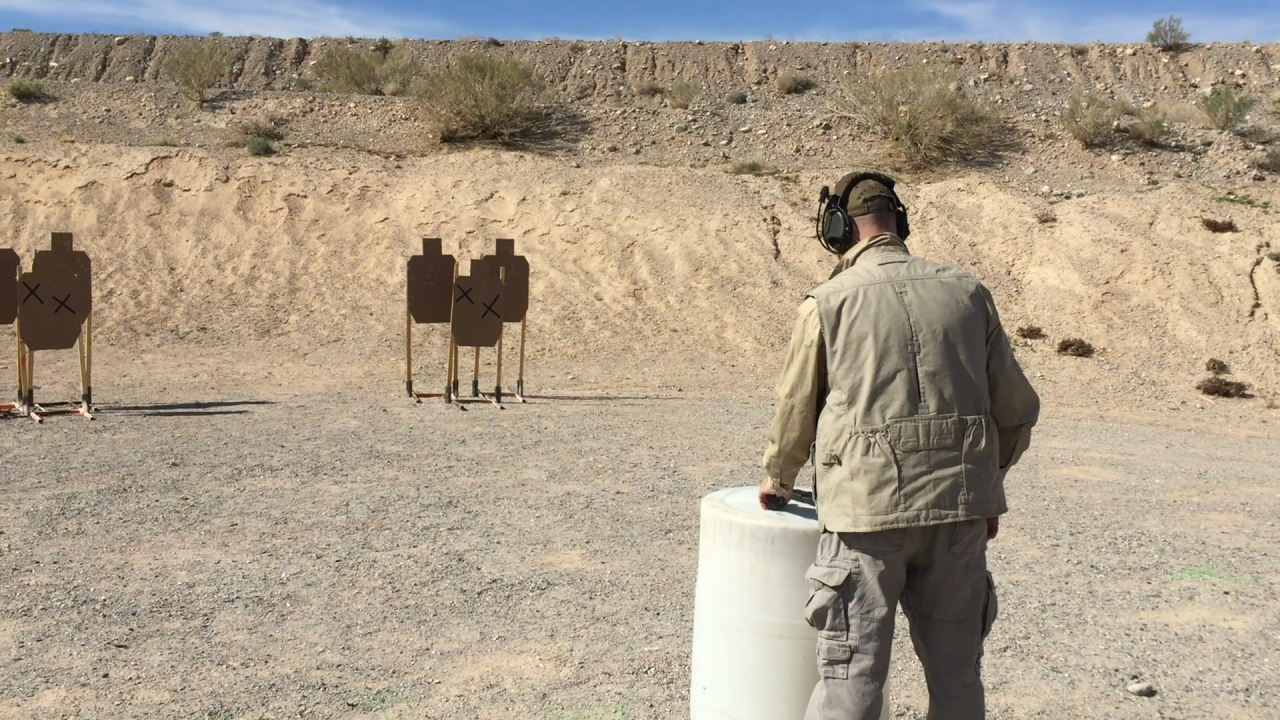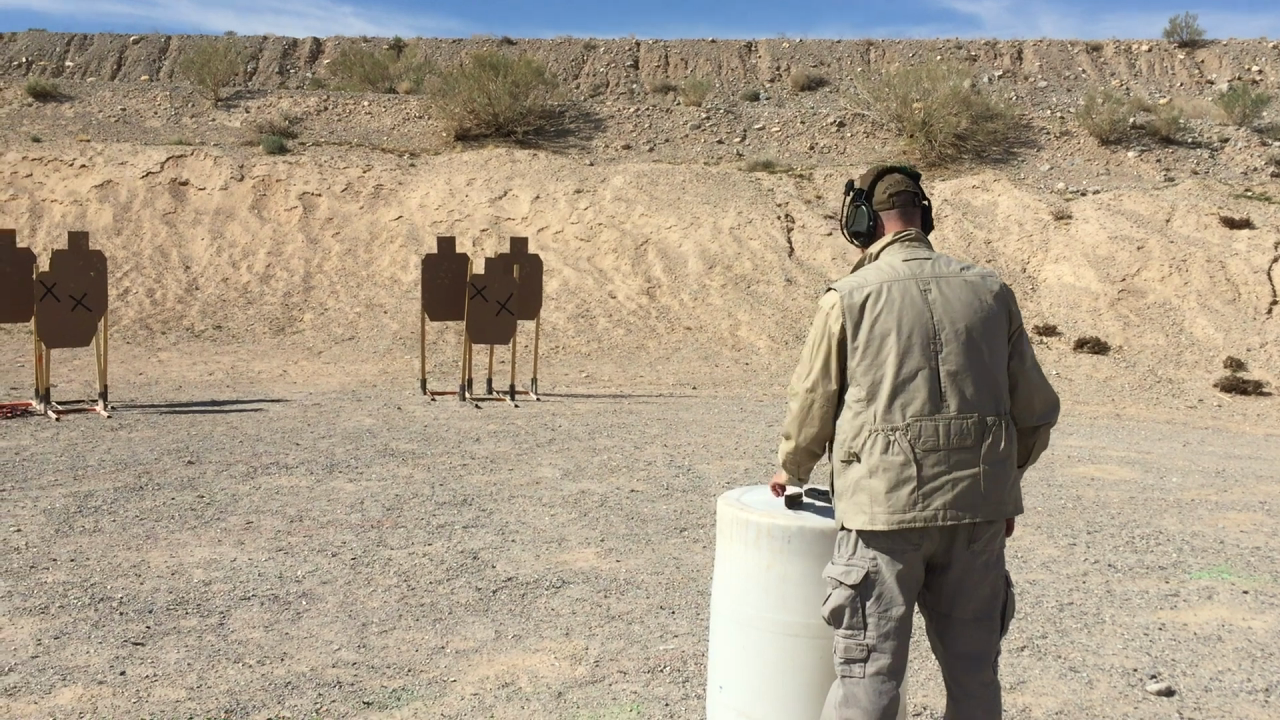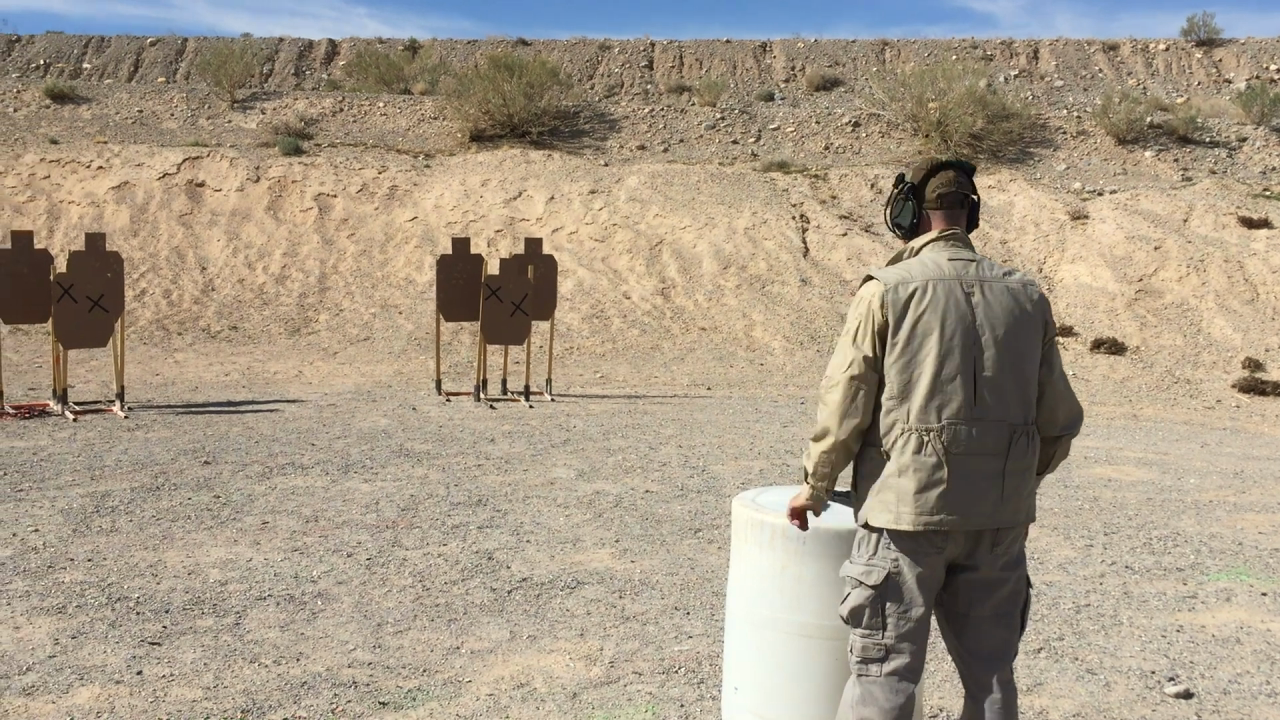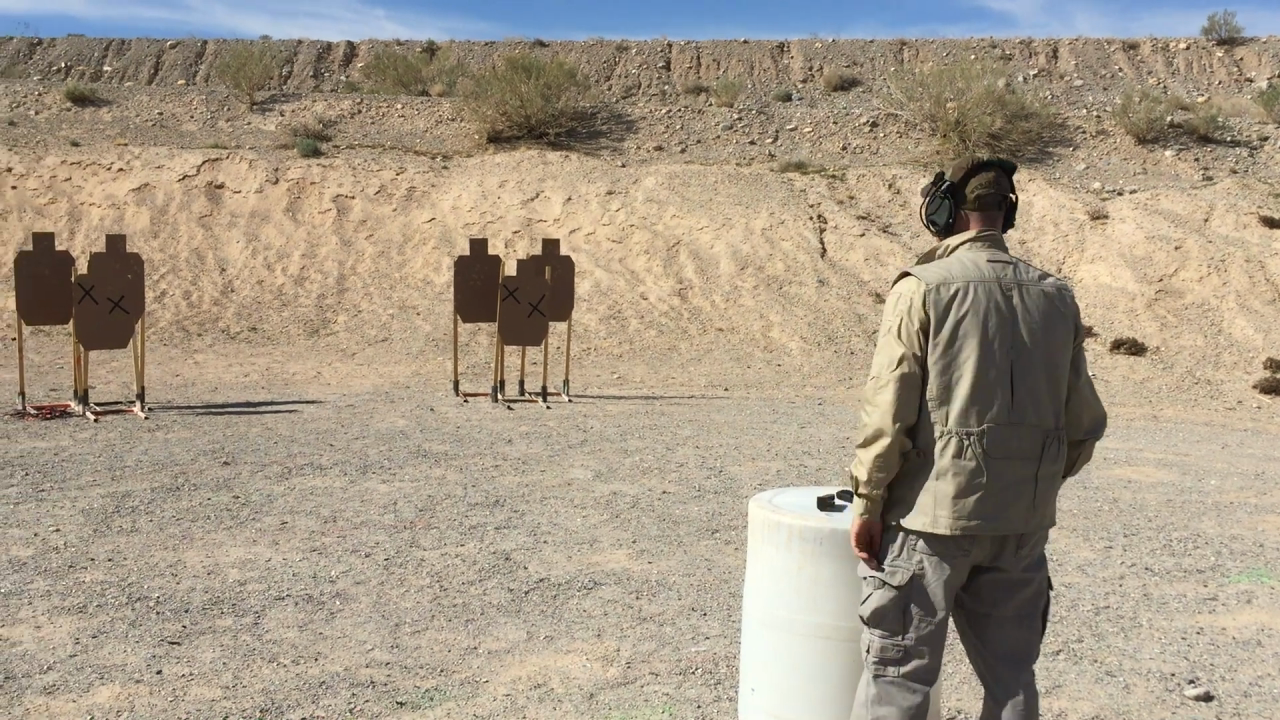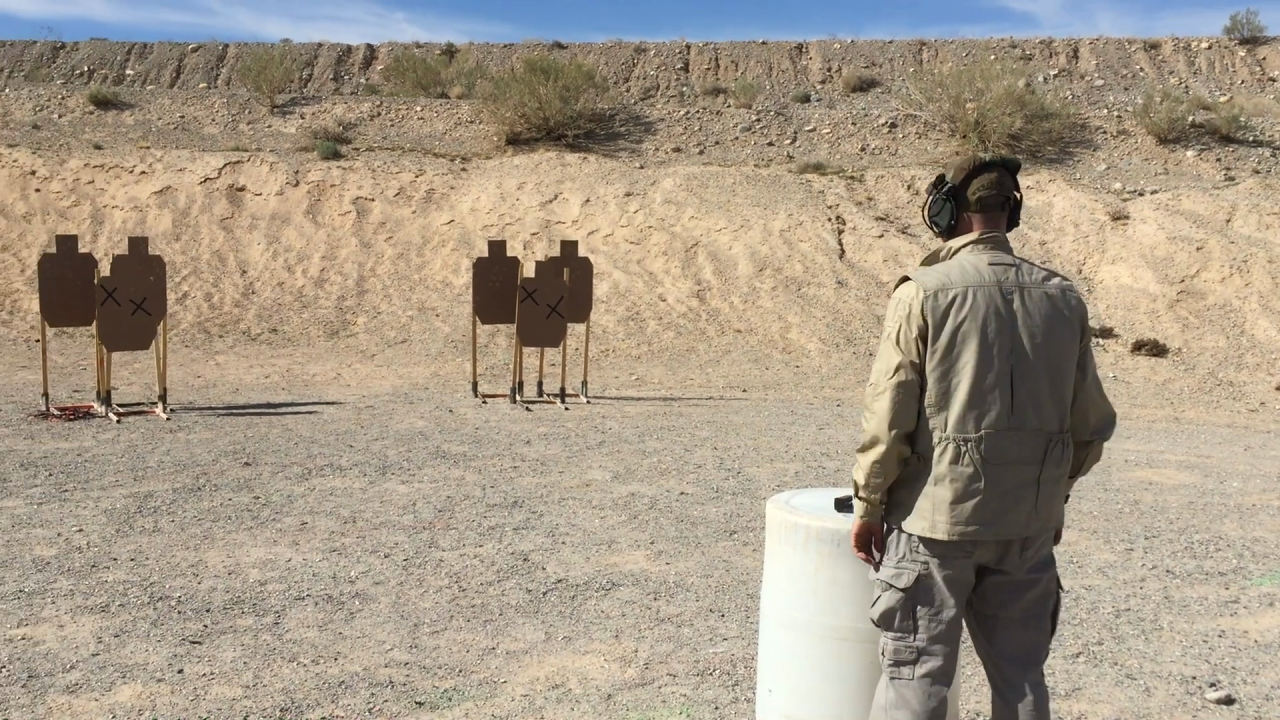
dt=0.3s
person 1, frame 1
left shoulder: (826, 304)
right shoulder: (966, 291)
left elbow: (794, 410)
right elbow: (1015, 408)
left wrist: (777, 481)
right wrist: (986, 487)
left hip: (868, 509)
right hip: (960, 507)
left knee: (850, 673)
right knee: (955, 668)
person 1, frame 2
left shoulder: (848, 299)
right shoulder: (990, 290)
left elbow: (812, 406)
right elbow: (1034, 409)
left wrist: (791, 470)
right wrist: (1002, 479)
left hip: (886, 506)
right hip: (976, 508)
left knee: (869, 670)
right knee: (973, 669)
person 1, frame 3
left shoulder: (887, 290)
right shoulder: (1026, 295)
left elbow: (843, 407)
right elbow: (1058, 417)
left wrist: (814, 486)
left hip: (906, 509)
right hip: (997, 515)
left knee: (882, 671)
right knee: (989, 671)
person 1, frame 4
left shoulder: (923, 288)
right shoulder: (1055, 297)
left elbow: (888, 409)
right elbow: (1081, 422)
left wrist: (866, 500)
left hip: (932, 513)
right hip: (1019, 519)
left knee: (897, 672)
right knee: (1009, 673)
person 1, frame 5
left shoulder: (924, 292)
right shoulder: (1062, 298)
left elbow: (888, 414)
right elbow: (1090, 421)
left wrist: (868, 504)
right wrist: (1054, 494)
left hip: (937, 516)
right hip: (1028, 521)
left knee: (916, 673)
